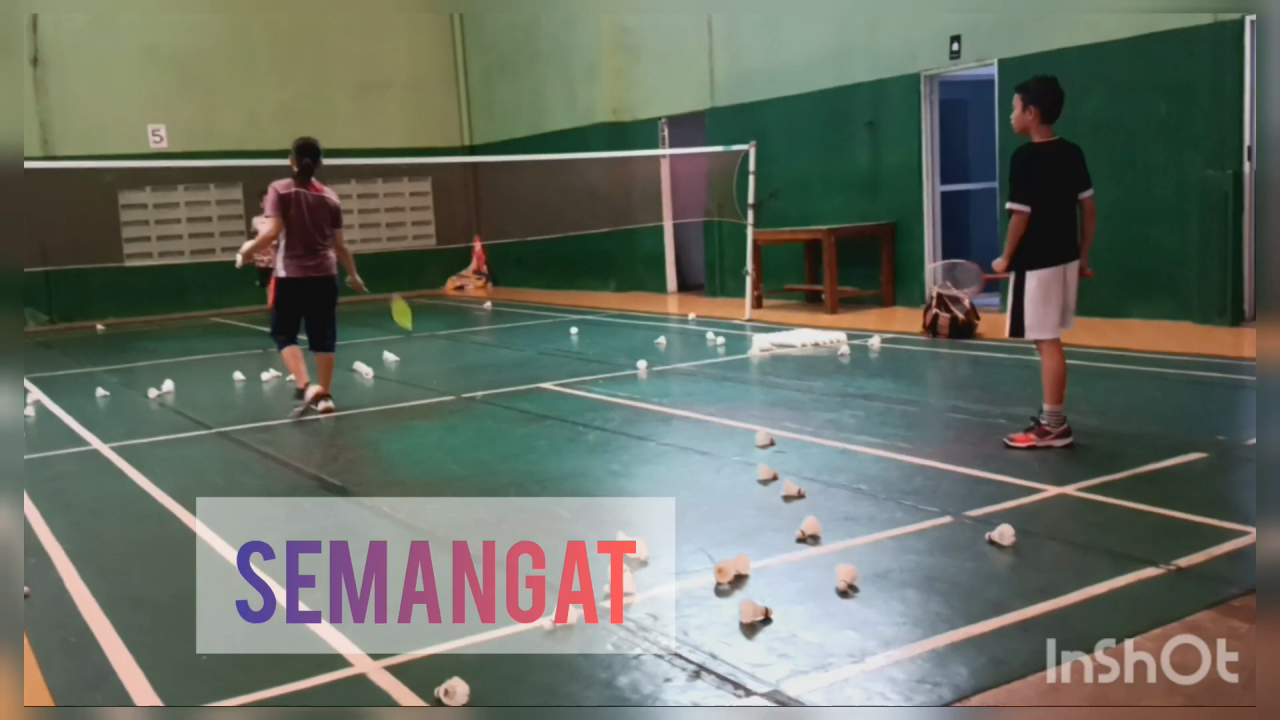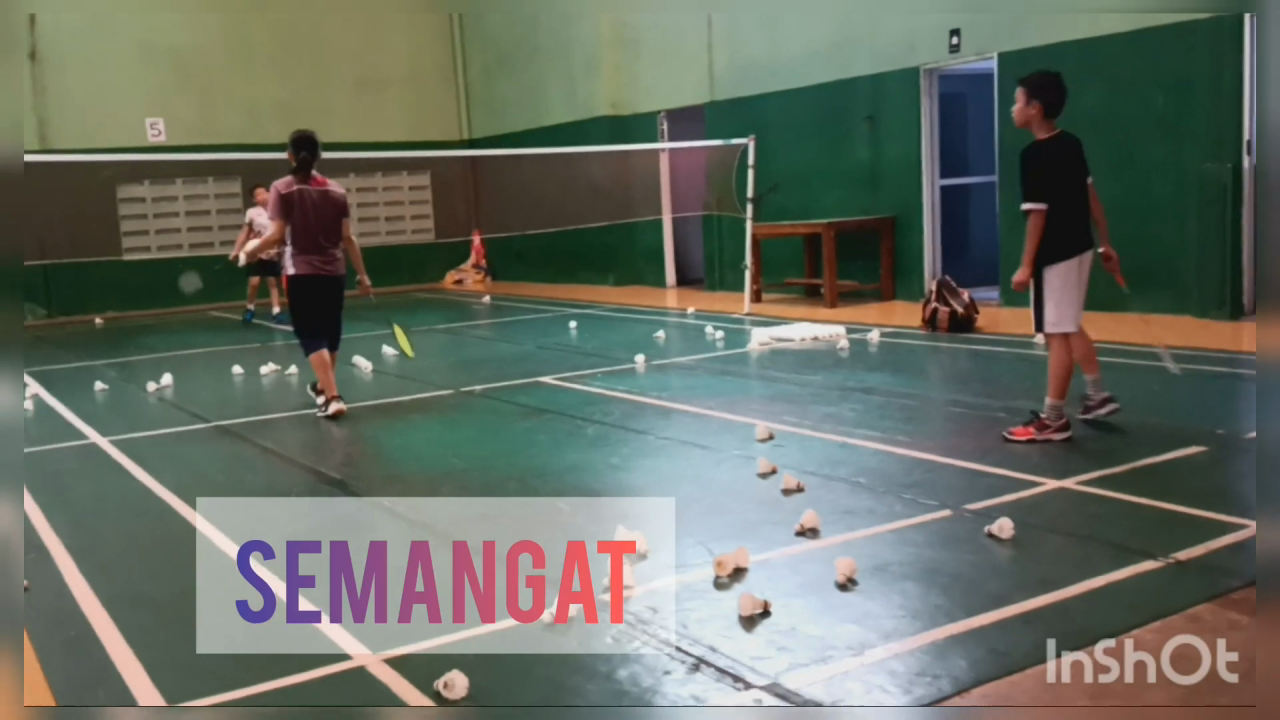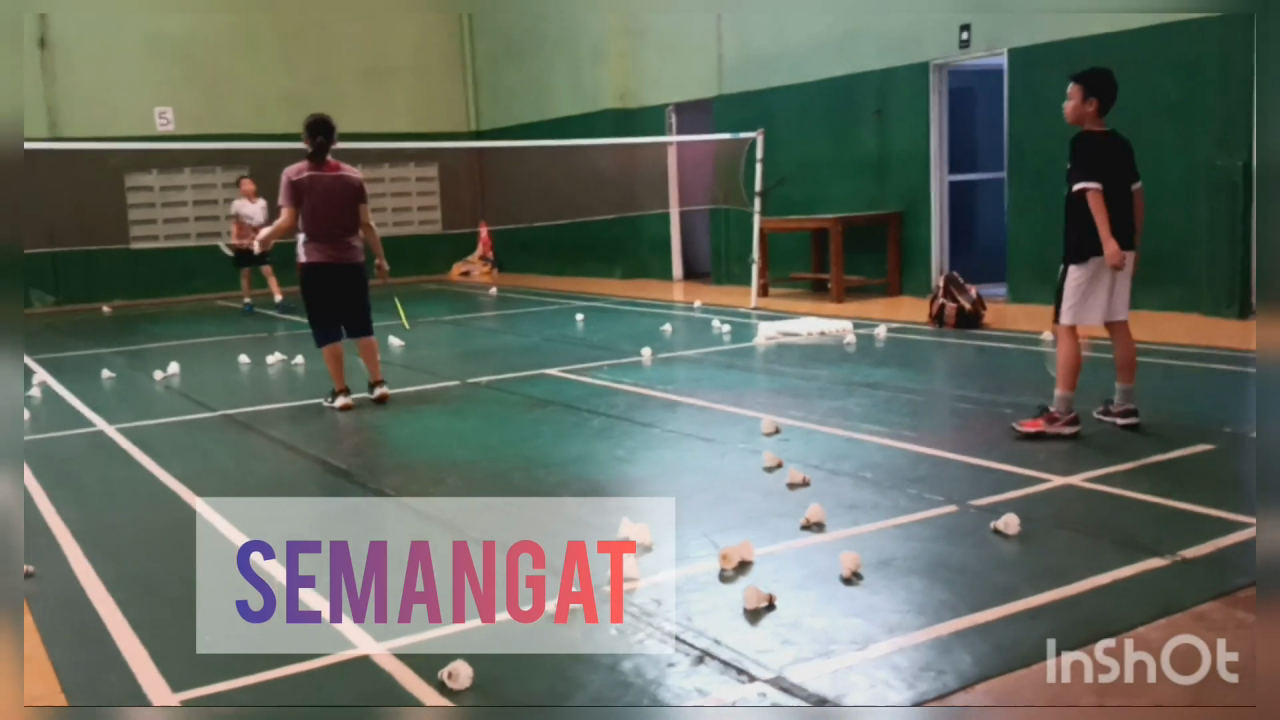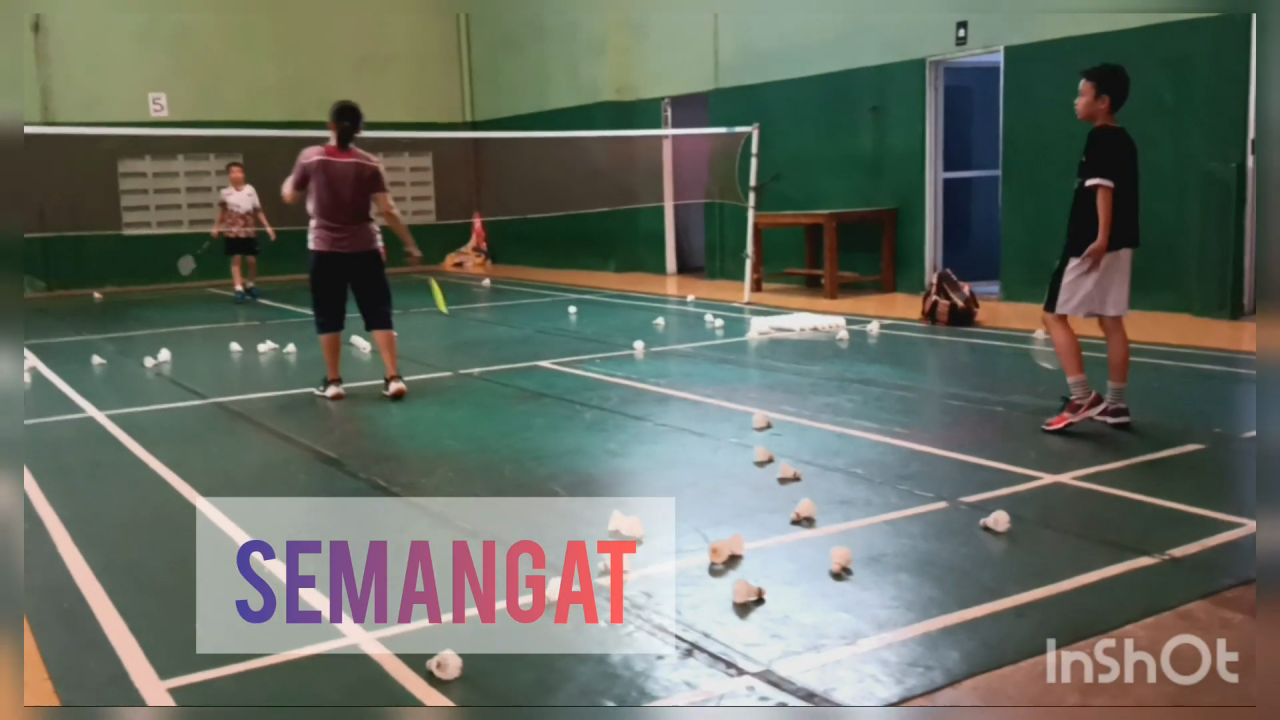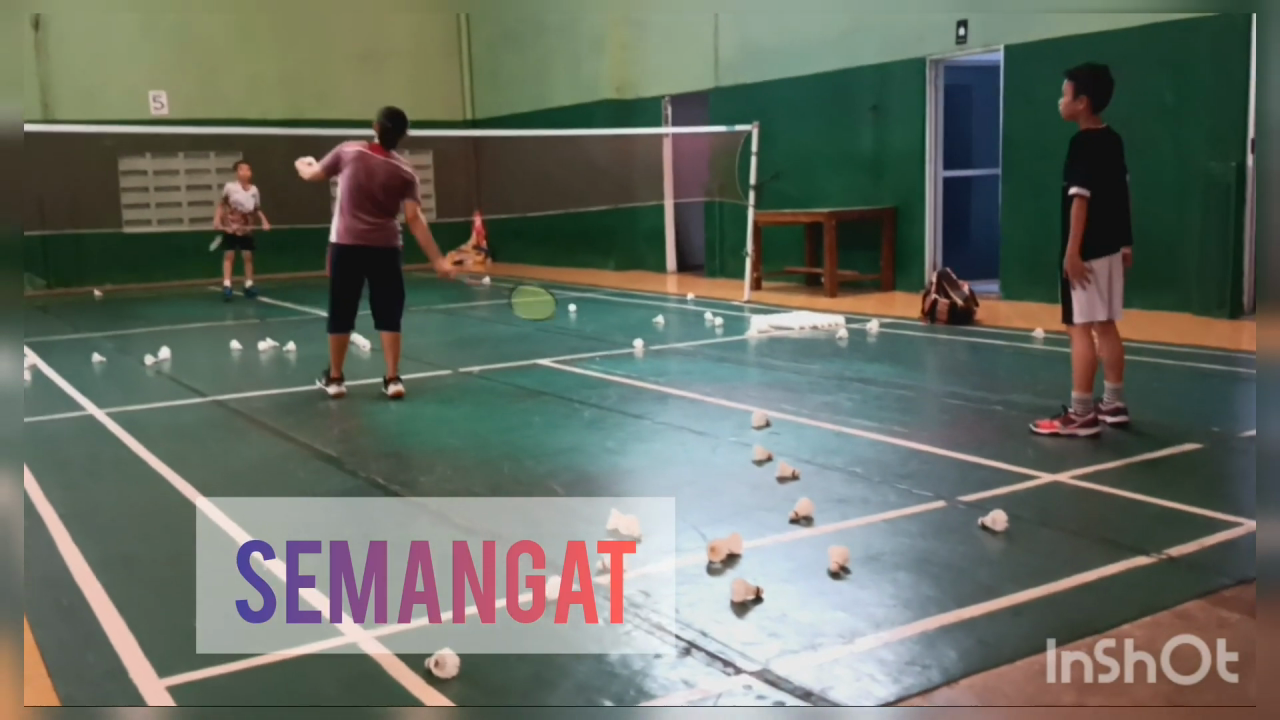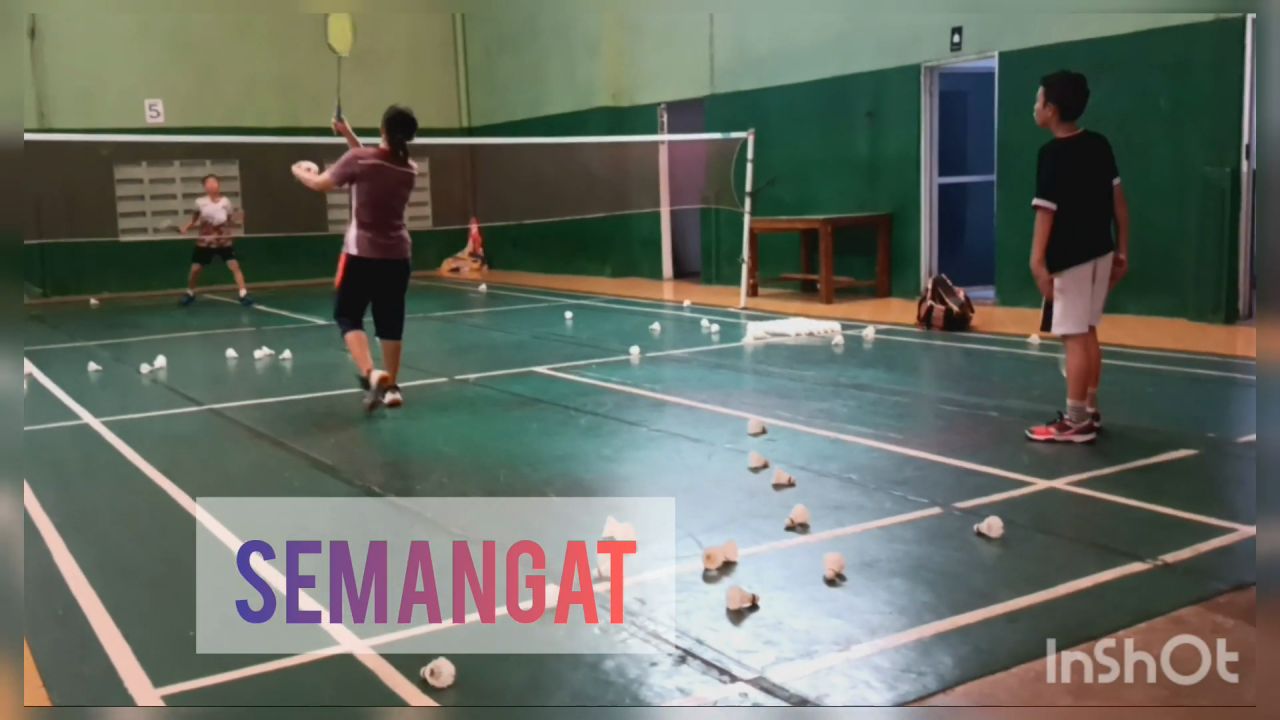
dt=0.4s
person 1, frame 1
left shoulder: (1025, 157)
right shoulder: (1072, 153)
left elbow: (1021, 216)
right elbow: (1089, 209)
left wrist: (1005, 258)
right wrist: (1083, 257)
left hip: (1037, 261)
right hip: (1064, 257)
left knee: (1046, 340)
right knee: (1049, 338)
left ankle: (1053, 426)
right ankle: (1053, 413)
person 1, frame 2
left shoulder: (1033, 155)
right shoulder: (1071, 144)
left elbow: (1037, 214)
right elbow: (1091, 196)
left wrist: (1026, 264)
right wrist: (1105, 243)
left hip: (1056, 253)
right hip: (1079, 247)
left knee: (1057, 334)
right knee: (1070, 327)
left ankle: (1053, 419)
right ankle: (1098, 395)
person 1, frame 3
left shoulder: (1083, 143)
right shoulder: (1122, 144)
left elbow: (1092, 193)
right elbow: (1136, 197)
left wrist: (1108, 239)
right wrist: (1132, 246)
left hip: (1089, 250)
right hip: (1120, 247)
left knee: (1066, 327)
right knee: (1118, 325)
left ankle: (1062, 413)
right ankle: (1124, 405)
person 1, frame 4
left shoulder: (1100, 138)
right shoulder: (1124, 141)
left elbow: (1103, 190)
left wrist: (1101, 238)
left hip: (1091, 246)
right hip: (1120, 246)
left knee: (1054, 316)
right knee: (1112, 323)
left ankle: (1082, 397)
right ankle: (1115, 404)
person 1, frame 5
left shoulder: (1082, 143)
right shoulder: (1111, 140)
left elbow: (1080, 200)
left wrist: (1071, 251)
right wrist: (1125, 244)
left hip: (1088, 251)
right hip: (1111, 246)
left knee: (1080, 329)
right knee: (1105, 325)
left ankle: (1081, 414)
right ankle: (1114, 404)
person 1, frame 6
left shoulder: (1052, 153)
right shoulder: (1099, 144)
left elbow: (1046, 211)
right elbow: (1118, 199)
left wrist: (1037, 261)
right wrist: (1121, 249)
left hip: (1071, 257)
right hip: (1100, 251)
left knee: (1073, 337)
right knee: (1087, 331)
left ankle: (1076, 421)
right ankle: (1089, 409)
person 2, frame 1
left shoulder: (280, 189)
right shoulder: (330, 197)
left elbow: (272, 232)
right elbow: (339, 244)
left wrist: (250, 249)
right wrist: (353, 275)
left hip: (291, 275)
right hip: (324, 275)
left knee: (284, 333)
right knee: (324, 335)
left ankle: (306, 386)
right ankle: (324, 396)
person 2, frame 2
left shoulder: (282, 189)
right shoulder: (336, 190)
left elbow: (277, 235)
right elbow: (348, 238)
left wrist: (253, 250)
right wrist: (362, 274)
left hip: (301, 273)
right hip: (333, 272)
left knee: (312, 336)
right knee: (330, 334)
left ankle: (333, 398)
right ankle: (323, 388)
person 2, frame 3
left shoulder: (294, 175)
right shoulder: (352, 175)
left elbow: (287, 223)
right elbow: (366, 224)
left wrist: (265, 236)
right wrist: (380, 258)
left hip: (315, 262)
right hip: (351, 260)
left knee: (326, 327)
right knee: (360, 324)
left ankle: (340, 392)
right ankle: (378, 383)
person 2, frame 4
left shoulder: (310, 157)
right shoulder: (370, 164)
left elbow: (290, 194)
right elbow: (387, 210)
left wrist: (288, 185)
right wrist: (410, 244)
left hip: (325, 249)
right hip: (365, 249)
left knee: (329, 318)
right knee: (378, 313)
left ankle: (332, 382)
right ankle: (393, 378)
person 2, frame 5
left shoulder: (350, 150)
right shoulder: (404, 171)
left elbow: (313, 174)
right elbow: (414, 218)
left wrist: (301, 164)
right wrist: (437, 258)
left hip: (347, 244)
right hip: (386, 246)
left knee: (341, 313)
right knee: (388, 315)
left ankle: (334, 379)
right ankle: (393, 379)
person 2, frame 6
left shoulder: (359, 159)
right shoulder: (409, 170)
left elbow: (320, 183)
left wrist: (300, 170)
right wrist: (350, 136)
left hip: (362, 253)
right hip: (398, 255)
left knee: (348, 316)
right knee: (391, 321)
left ankle: (371, 374)
right ankle: (391, 387)
